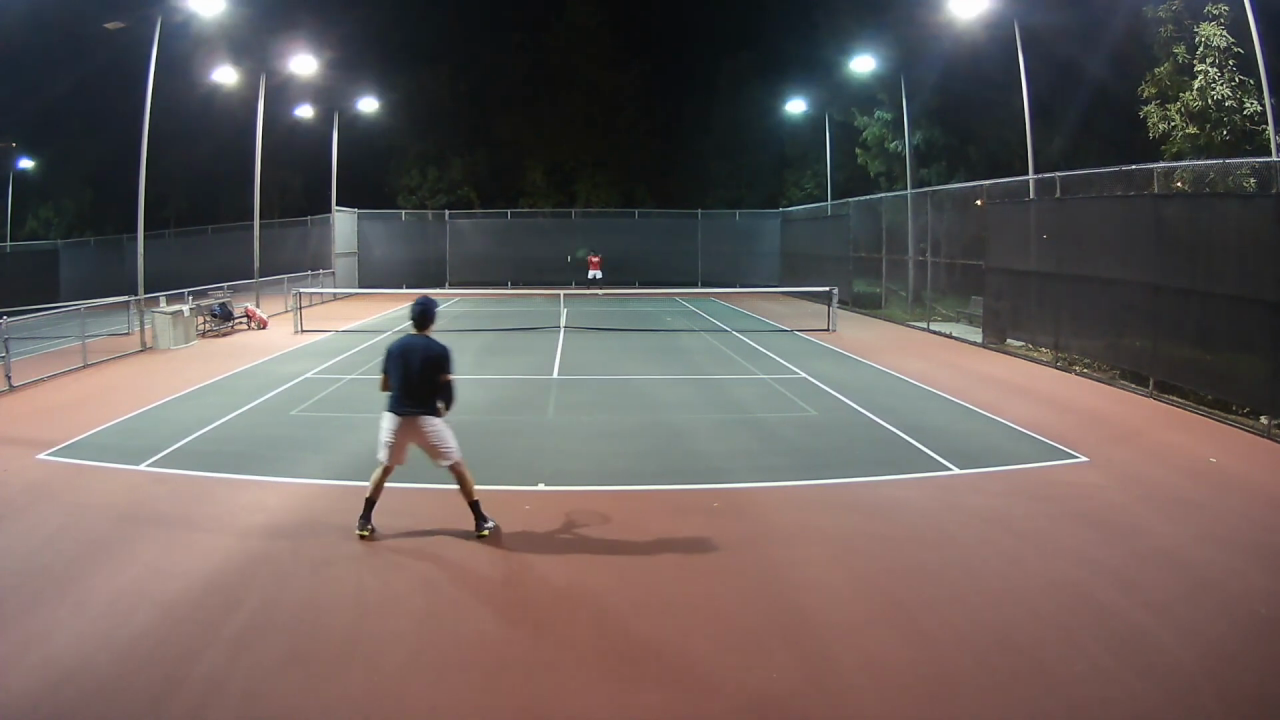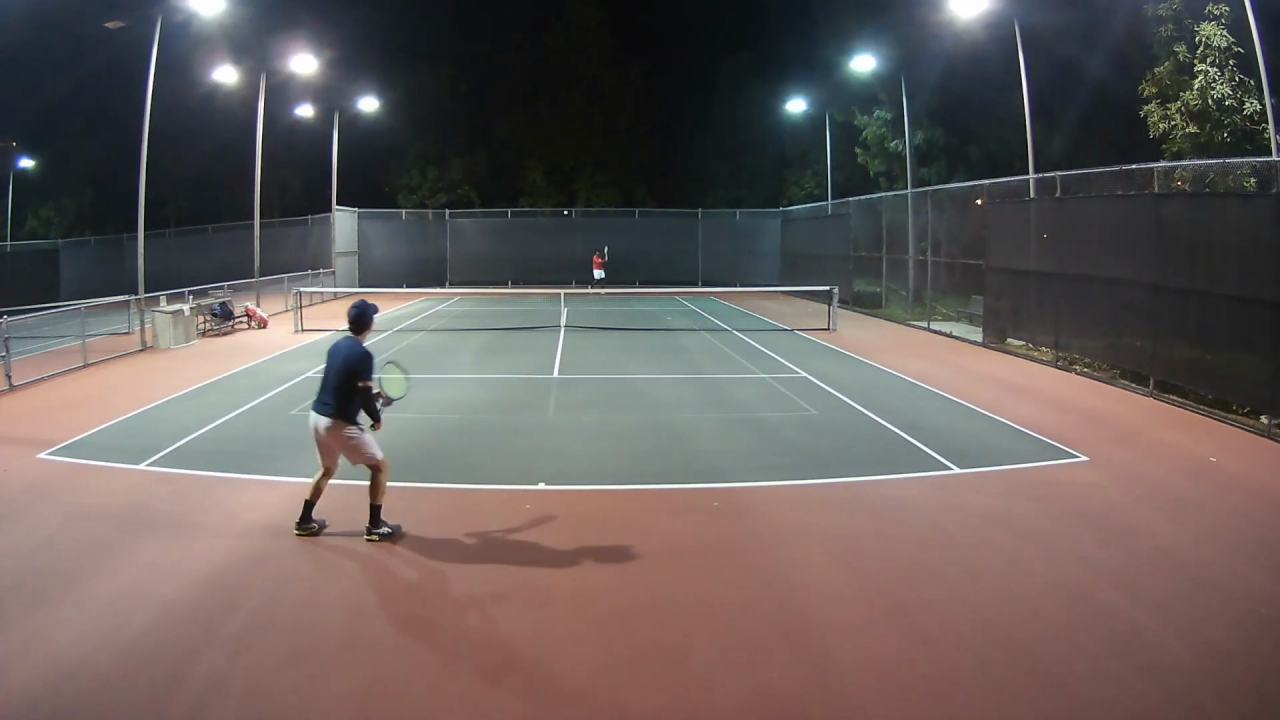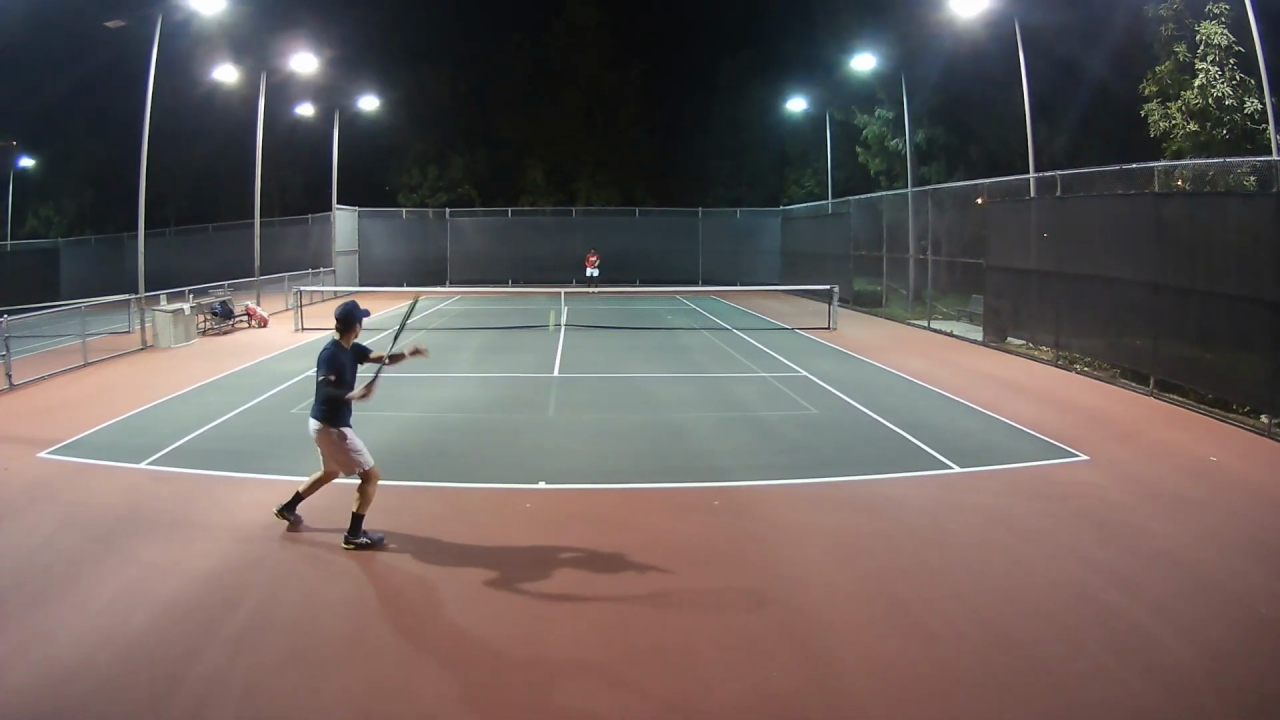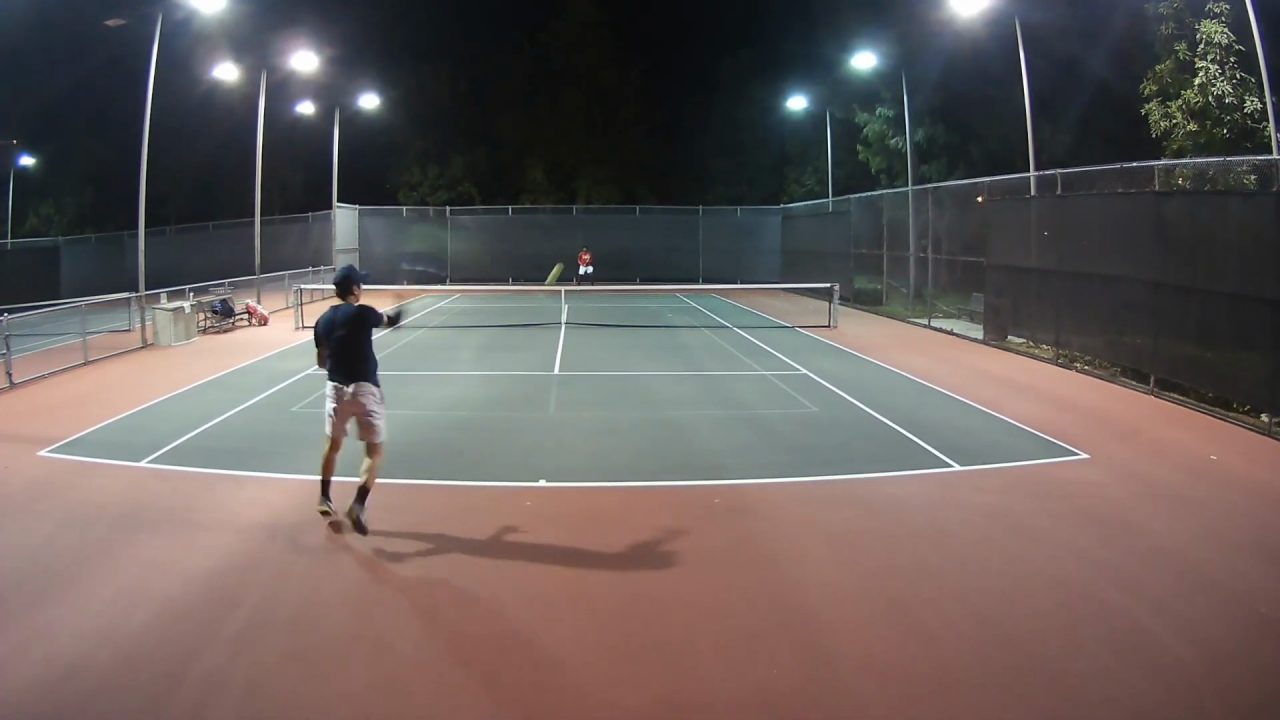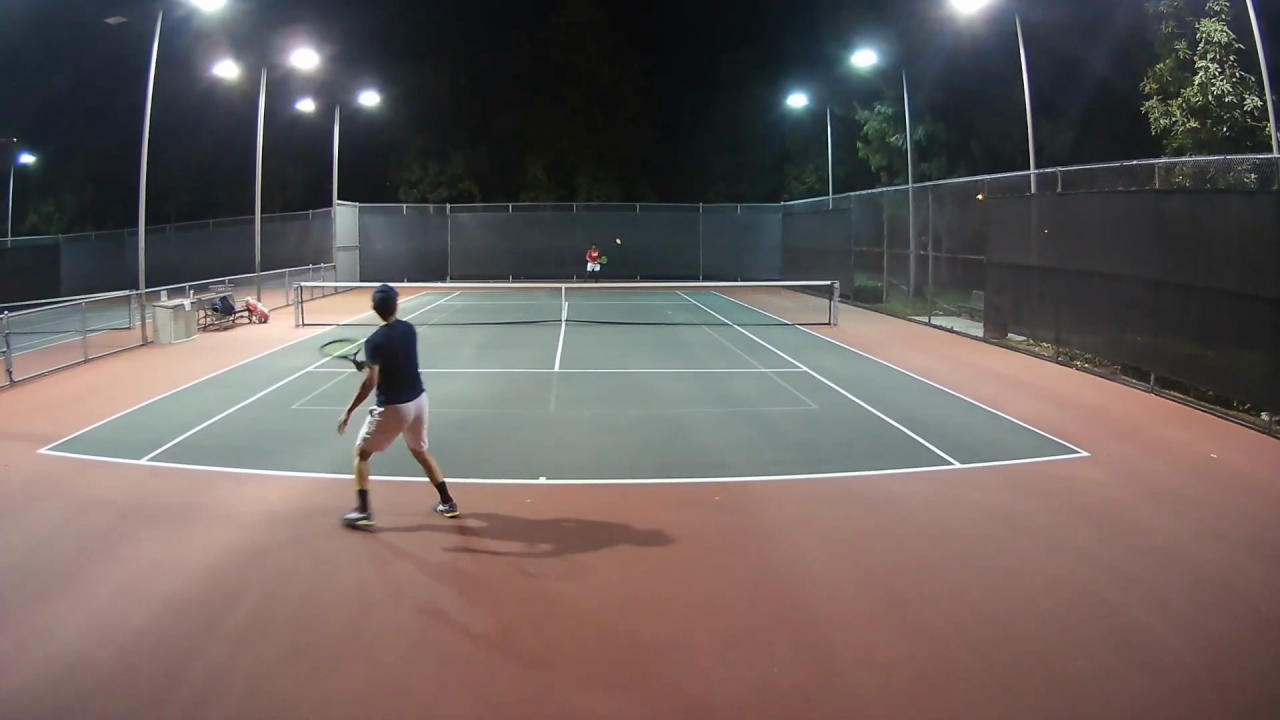
dt=0.5s
person 1, frame 1
left shoulder: (394, 347)
right shoulder: (439, 351)
left elbow: (385, 386)
right elbow: (446, 392)
right wrist: (443, 409)
left hip: (394, 416)
right hip: (426, 419)
left knee: (385, 468)
right knee: (458, 467)
left ankle: (364, 521)
right ankle: (481, 521)
person 1, frame 2
left shoulder: (338, 346)
right shoulder: (362, 355)
right elbow: (364, 399)
left wrist: (371, 393)
right wrist: (377, 420)
left hip: (318, 418)
right hip: (339, 423)
left knee: (328, 469)
right knee: (380, 467)
left ankle: (305, 521)
right ankle: (376, 525)
person 1, frame 3
left shoulder: (351, 349)
right shoulder: (331, 354)
left elbow: (381, 358)
right elbow: (325, 391)
left wrist: (405, 354)
right wrist: (350, 395)
left hip: (325, 424)
right hip: (331, 427)
left knee: (330, 473)
right knee: (371, 475)
left ankle: (289, 507)
right ankle: (354, 534)
person 1, frame 4
left shoulder: (323, 320)
right shoulder: (364, 312)
left elbow: (321, 362)
right elbow: (391, 322)
right wrist: (398, 311)
left hip: (336, 388)
right hip: (364, 389)
left knee: (333, 445)
right knee: (374, 450)
left ankle: (325, 498)
right ankle: (358, 505)
person 1, frame 5
left shoulder: (375, 341)
right shoulder: (409, 329)
left elbow: (371, 382)
left wrist: (349, 411)
right wrist: (369, 363)
left hip: (391, 407)
right hip: (418, 400)
left knee: (362, 454)
right knee: (421, 452)
left ankle: (363, 511)
right ankle: (448, 503)
